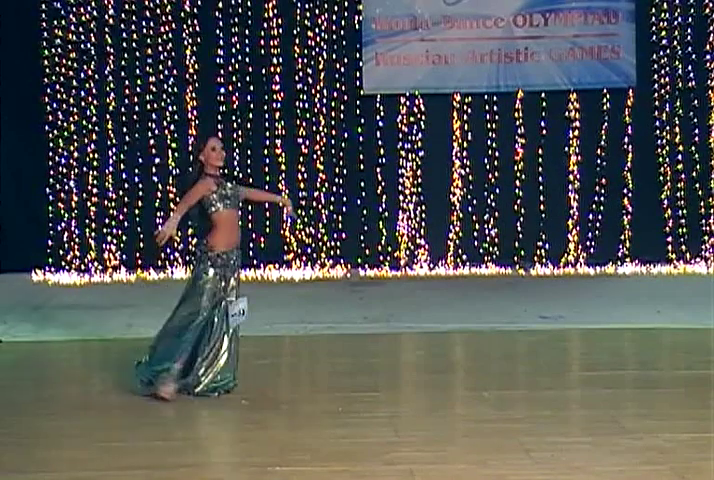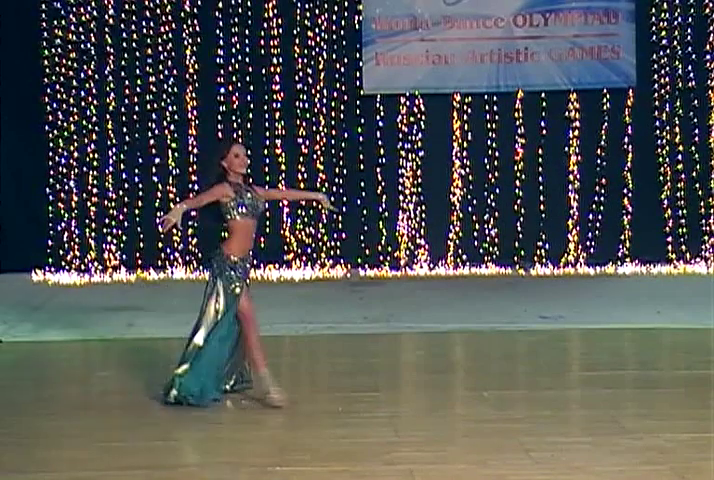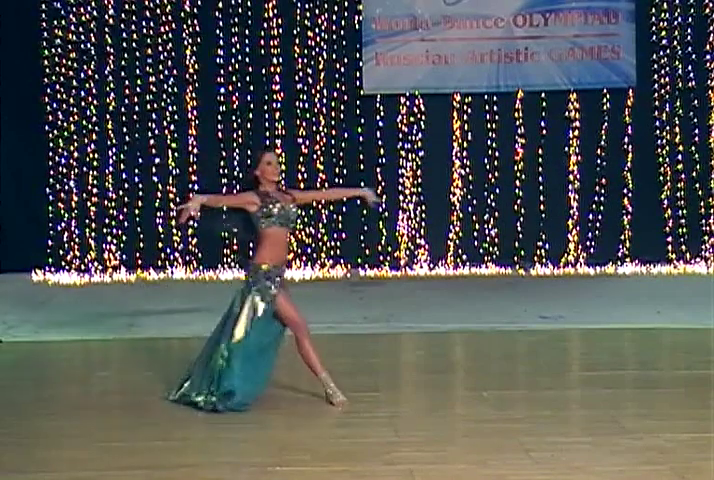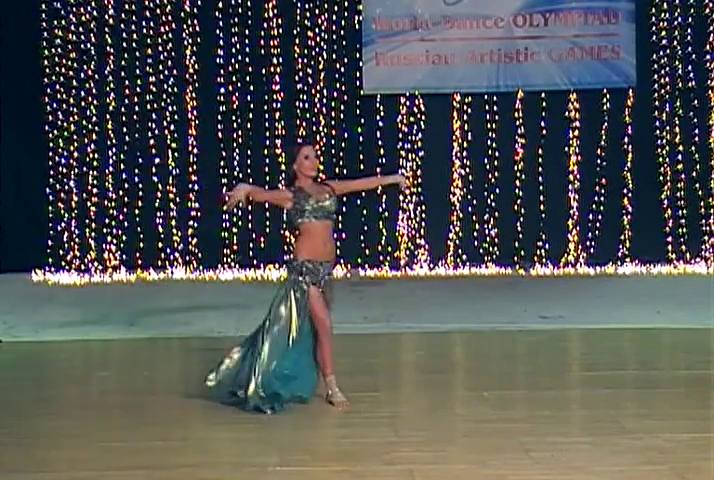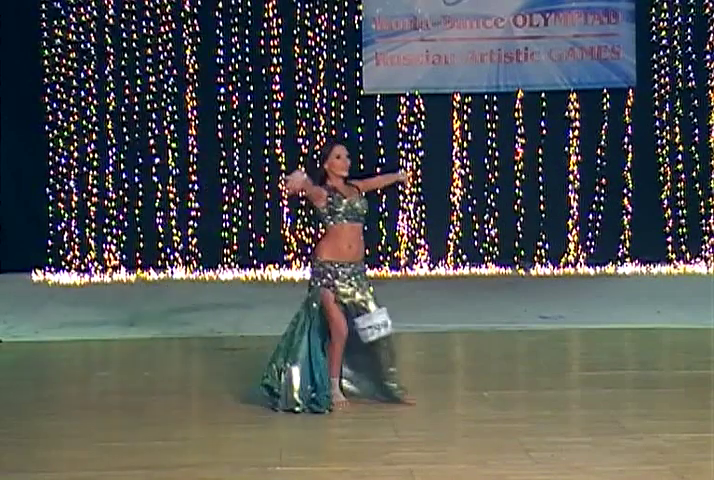
dt=0.2s
person 1, frame 1
left shoulder: (223, 182)
right shoulder: (207, 181)
left elbow: (250, 193)
right elbow: (187, 201)
left wrist: (280, 198)
right wrist: (173, 221)
left hip: (228, 256)
right hip: (213, 255)
left knee: (222, 319)
right knee: (197, 314)
left ankle: (213, 377)
right ankle: (168, 373)
person 1, frame 2
left shoulder: (250, 189)
right shoulder: (226, 188)
left elbow: (283, 194)
right elbow: (199, 199)
left wrist: (317, 194)
right wrist: (180, 207)
left hip: (240, 263)
right hip: (230, 263)
left knee: (228, 323)
right knee: (249, 320)
left ankle: (221, 378)
right ankle: (266, 383)
person 1, frame 3
left shoulder: (289, 196)
right shoulder: (254, 198)
left elbow: (325, 194)
right elbow: (222, 199)
left wrist: (359, 190)
right wrist: (198, 200)
left hip: (274, 271)
right hip: (264, 271)
left knee: (262, 329)
right knee: (299, 325)
right ankle: (328, 386)
person 1, frame 4
left shoulder: (329, 187)
right shoulder: (289, 194)
left elbow: (359, 183)
right elbow: (263, 195)
left wrist: (391, 178)
right wrist: (246, 189)
left hip: (326, 266)
right hip: (303, 265)
left knee: (303, 326)
right knee: (324, 325)
right ankle: (329, 385)
person 1, frame 5
left shoulder: (355, 188)
right shoulder: (320, 193)
left elbow: (378, 180)
right elbow: (308, 186)
left wrist: (398, 175)
right wrist: (300, 177)
left hip: (355, 268)
right hip: (327, 267)
left knee: (375, 328)
right knee: (340, 330)
left ankle: (385, 385)
right ankle: (331, 386)
